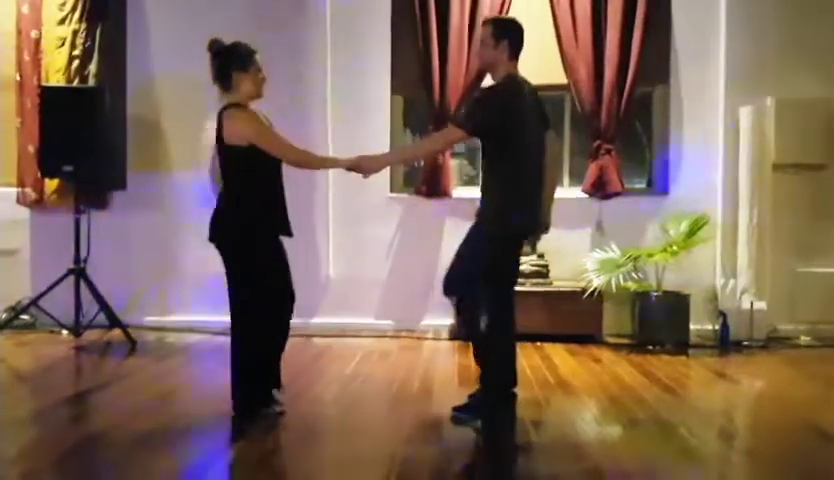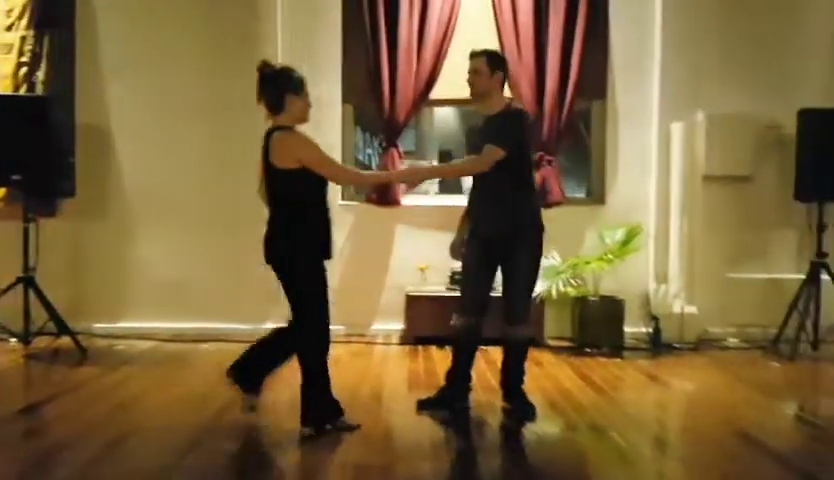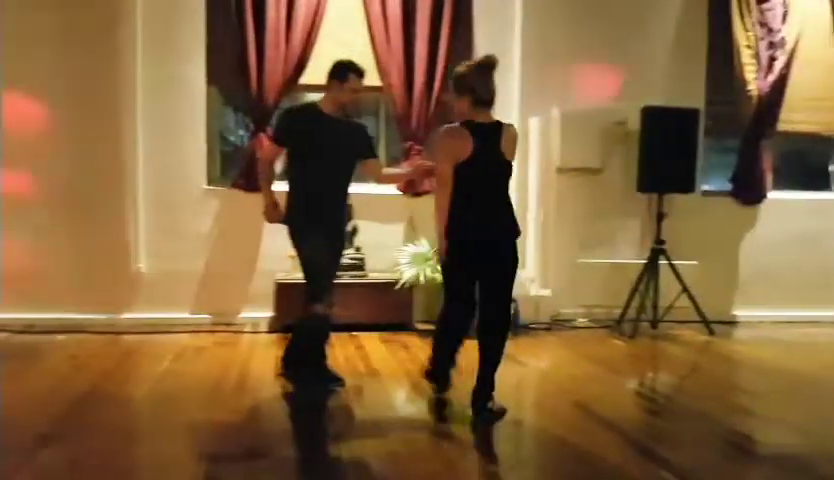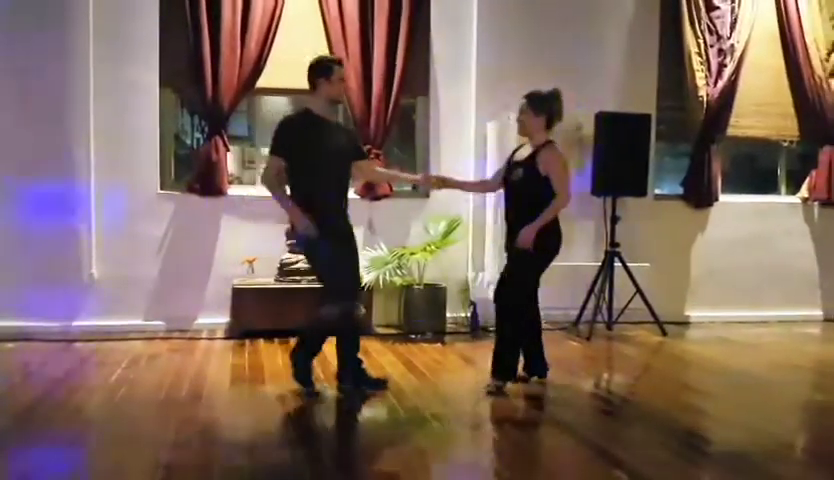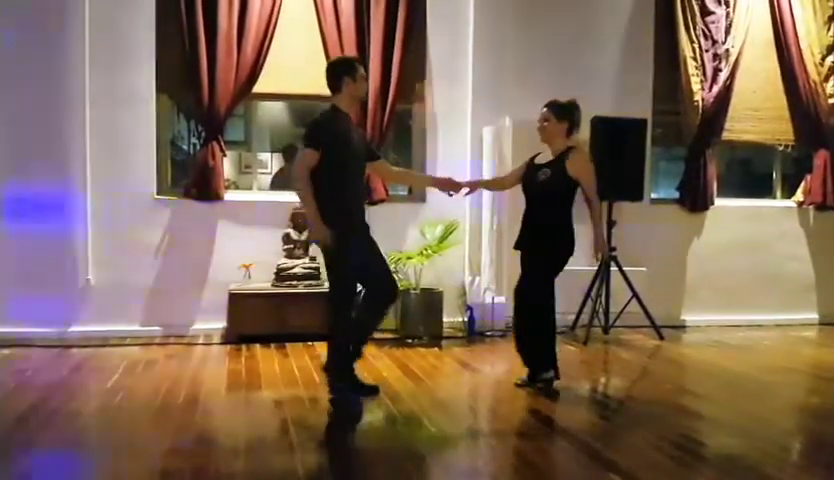
dt=1s
person 1, frame 1
left shoulder: (496, 97)
right shoulder: (527, 95)
left elbow: (442, 140)
right elbow: (547, 153)
left wrist: (381, 161)
right wrist: (541, 209)
left hip: (503, 215)
right hip: (517, 212)
left knee: (492, 299)
right knee: (491, 294)
left ankle: (495, 392)
right ankle: (498, 381)
person 1, frame 2
left shoulder: (515, 121)
right shoulder: (483, 126)
left elbow: (483, 164)
left wrist: (429, 172)
right wrist: (462, 231)
left hip: (520, 233)
right hip: (483, 233)
left knee: (517, 315)
right knee: (468, 312)
left ankle: (513, 391)
right ankle: (456, 389)
person 1, frame 3
left shoulder: (356, 131)
right shoulder: (297, 119)
left elbow: (377, 172)
right elbow: (266, 159)
left wrist: (412, 171)
right wrist: (268, 198)
left hip: (335, 222)
right hip: (305, 219)
left knee: (321, 295)
right knee: (322, 293)
left ankle: (297, 361)
right ankle: (311, 367)
person 1, frame 4
left shoulder: (344, 133)
right shoulder: (293, 126)
left elbow: (369, 172)
right elbow: (270, 176)
left wrist: (412, 178)
right wrist: (295, 213)
left hip: (341, 227)
right hip: (313, 228)
left knee: (350, 301)
right knee: (340, 297)
left ankle: (351, 372)
right ankle: (303, 357)
person 1, frame 5
left shoulder: (354, 131)
right shoulder: (326, 122)
left elbow: (389, 172)
right elbow: (300, 172)
left wrist: (435, 181)
right wrist: (316, 222)
left hip: (349, 228)
right hip: (337, 229)
left knee: (344, 300)
right knee: (384, 290)
left ankle: (341, 373)
right ankle: (342, 364)
person 2, frame 1
left shoulder: (235, 118)
right shoulder: (241, 117)
left elbow: (221, 169)
right elbow: (291, 154)
right wrist: (342, 163)
left hip: (253, 226)
right hip: (244, 229)
left knee: (276, 300)
right knee: (253, 309)
left ankle: (259, 390)
right ankle: (249, 401)
person 2, frame 2
left shoulder: (274, 139)
right shoulder: (292, 140)
left elbow: (266, 191)
right elbow: (344, 177)
right wrist: (394, 176)
left hip: (289, 244)
right hip: (297, 248)
left knee: (307, 324)
right knee: (313, 328)
left ankle: (256, 379)
right ankle: (319, 415)
person 2, frame 3
left shoulder: (450, 136)
right shoulder: (509, 134)
left elbow: (443, 189)
left wrist: (441, 236)
left hip: (461, 237)
right hip: (501, 236)
left knee: (458, 306)
right knee: (495, 315)
left ankle: (441, 374)
right ankle: (483, 398)
person 2, frame 4
left shoulder: (550, 154)
right shoulder: (518, 153)
left elbow: (562, 197)
right elbow: (491, 185)
left wrist: (534, 227)
right wrist: (451, 183)
left hip: (540, 240)
right hip: (520, 240)
left knee: (507, 296)
right knee: (523, 301)
left ankle: (503, 371)
right ankle: (535, 365)
person 2, frame 5
left shoulder: (575, 157)
right shoulder: (535, 160)
left elbow: (592, 199)
right elbow: (505, 181)
left wrist: (598, 235)
right wrist: (478, 183)
left hip: (556, 242)
right hip: (533, 241)
left knee: (526, 299)
right knee: (538, 303)
left ankle: (542, 365)
right ankle: (541, 369)
